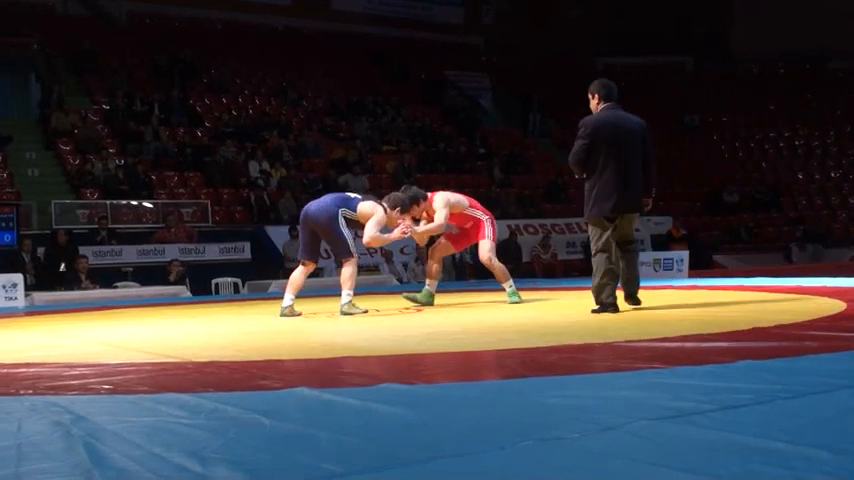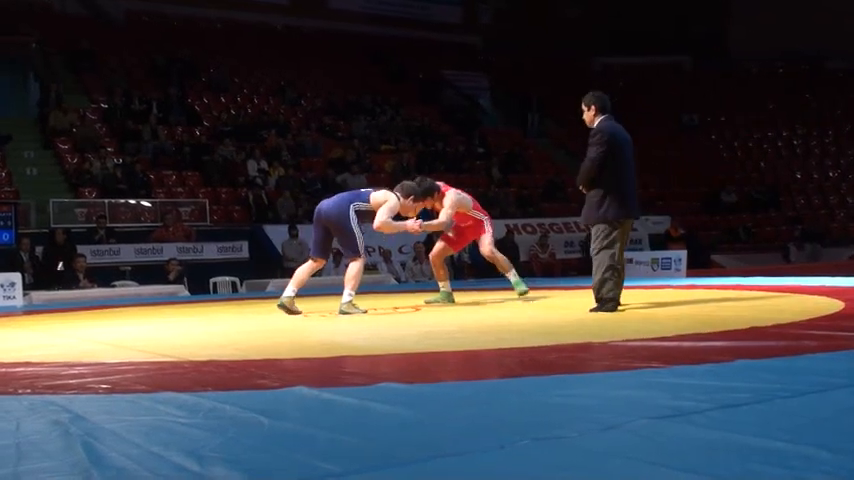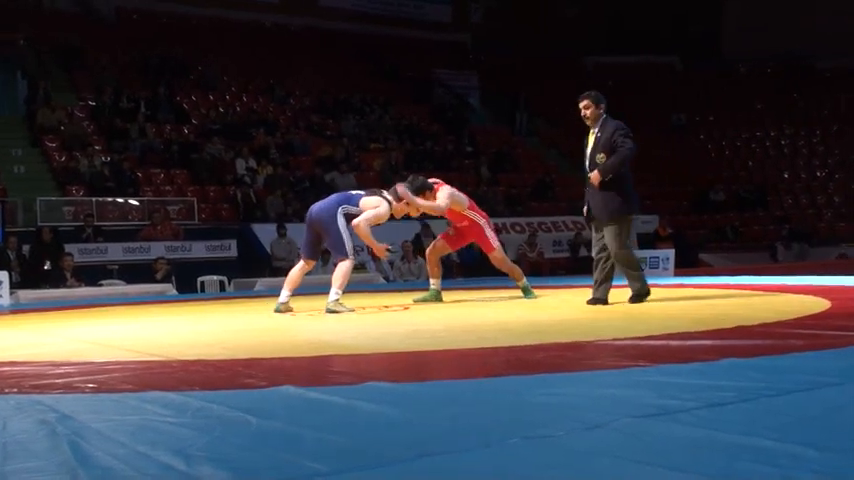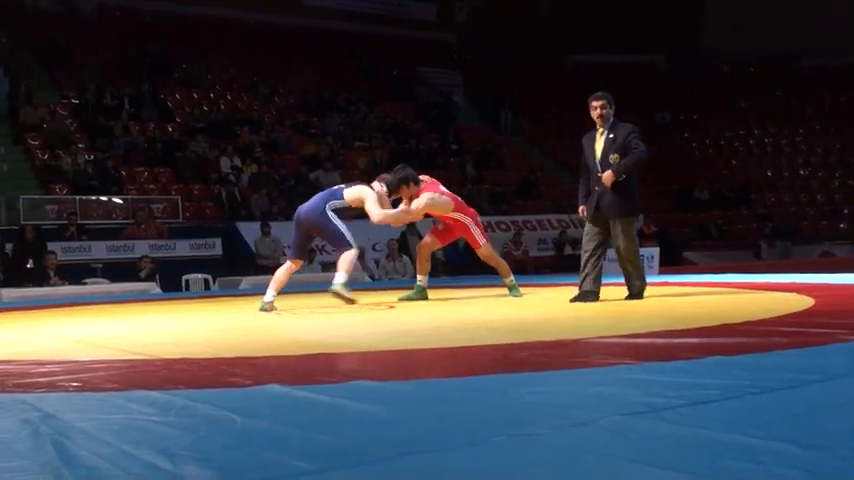
dt=0.3s
person 1, frame 1
left shoulder: (591, 123)
right shoulder: (637, 123)
left elbow: (576, 159)
right elbow: (647, 161)
left wrist: (584, 172)
right wrist: (647, 192)
left hip: (601, 196)
right hip: (630, 196)
left knee: (603, 249)
right knee: (627, 244)
left ankle: (607, 301)
right ankle: (631, 292)
person 1, frame 2
left shoulder: (601, 131)
right shoulder: (621, 132)
left elbow: (592, 164)
left wrist: (583, 183)
left hip: (607, 201)
right hip: (625, 202)
left knee: (603, 250)
right knee: (616, 251)
left ankle: (607, 297)
right ankle: (611, 296)
person 1, frame 3
left shoulder: (615, 128)
right shoulder: (590, 137)
left elbow: (627, 152)
left wrist: (602, 172)
right wrist: (588, 202)
left hip: (614, 198)
right hip: (598, 202)
left knee: (617, 246)
right knee: (600, 249)
left ankle: (640, 286)
right ankle: (599, 294)
person 1, frame 4
left shoulder: (626, 131)
right shoulder: (588, 138)
left elbow: (641, 153)
right elbow: (585, 174)
left wrist: (616, 171)
right wrist: (583, 201)
left hip: (621, 200)
right hip: (597, 202)
left knee: (626, 246)
right knee: (591, 246)
left ankle: (637, 288)
right ankle: (589, 290)
person 2, frame 1
left shoulder: (372, 206)
right shoulder: (381, 214)
right elbow: (368, 239)
right wrist: (391, 237)
left hip: (308, 210)
right hip: (327, 213)
left knee: (307, 264)
right knee: (350, 258)
left ankle: (287, 306)
right ankle: (347, 304)
person 2, frame 2
left shoulder: (385, 195)
right shoulder: (395, 201)
right elbow: (379, 224)
right wrist: (405, 226)
left hip: (323, 208)
right hip: (341, 210)
left knee: (317, 261)
right knee: (357, 258)
left ankle: (287, 297)
right ankle: (346, 303)
person 2, frame 3
left shoulder: (381, 194)
right shoulder: (385, 208)
right elbow: (358, 223)
right wrist: (375, 246)
left hip: (315, 210)
right hip: (331, 213)
left knee: (306, 262)
right knee: (347, 259)
left ankle: (282, 302)
right ankle: (333, 302)
person 2, frame 4
left shoulder: (359, 187)
right shoulder: (370, 193)
right elbow: (377, 218)
left hip: (303, 212)
right hip: (319, 212)
left knee: (293, 263)
right knee: (350, 249)
left ankle: (267, 302)
right ankle: (339, 283)
person 3, frame 1
left shoulder: (439, 201)
right shoulder: (425, 212)
left elbow: (439, 226)
right elbow: (422, 241)
left wrist: (416, 231)
left hip: (482, 222)
right hip: (465, 227)
left knee: (487, 257)
right knee: (434, 252)
left ankle: (512, 292)
right ankle: (428, 295)
person 3, frame 2
left shoulder: (450, 198)
right shoulder: (434, 188)
left elbow: (443, 223)
left wrist: (422, 225)
left hip: (480, 222)
right hip: (461, 227)
left knee: (488, 252)
right knee: (434, 256)
left ankle: (517, 281)
right ankle: (446, 294)
person 3, frame 3
left shoulder: (444, 193)
right shoulder: (429, 185)
left elbow: (439, 209)
left wrist: (411, 198)
right wrist: (409, 198)
left hip: (479, 225)
right hip: (461, 228)
left knee: (503, 263)
right knee: (431, 253)
left ankle: (525, 287)
right ankle: (435, 292)
person 3, frame 4
left shoulder: (425, 200)
right shoulder: (423, 180)
left elbow: (401, 218)
right elbow: (416, 215)
right wrist: (405, 198)
left hip: (467, 221)
right hip: (450, 222)
left knee: (490, 257)
right knee: (422, 249)
left ankle: (513, 286)
right ankle: (420, 290)
